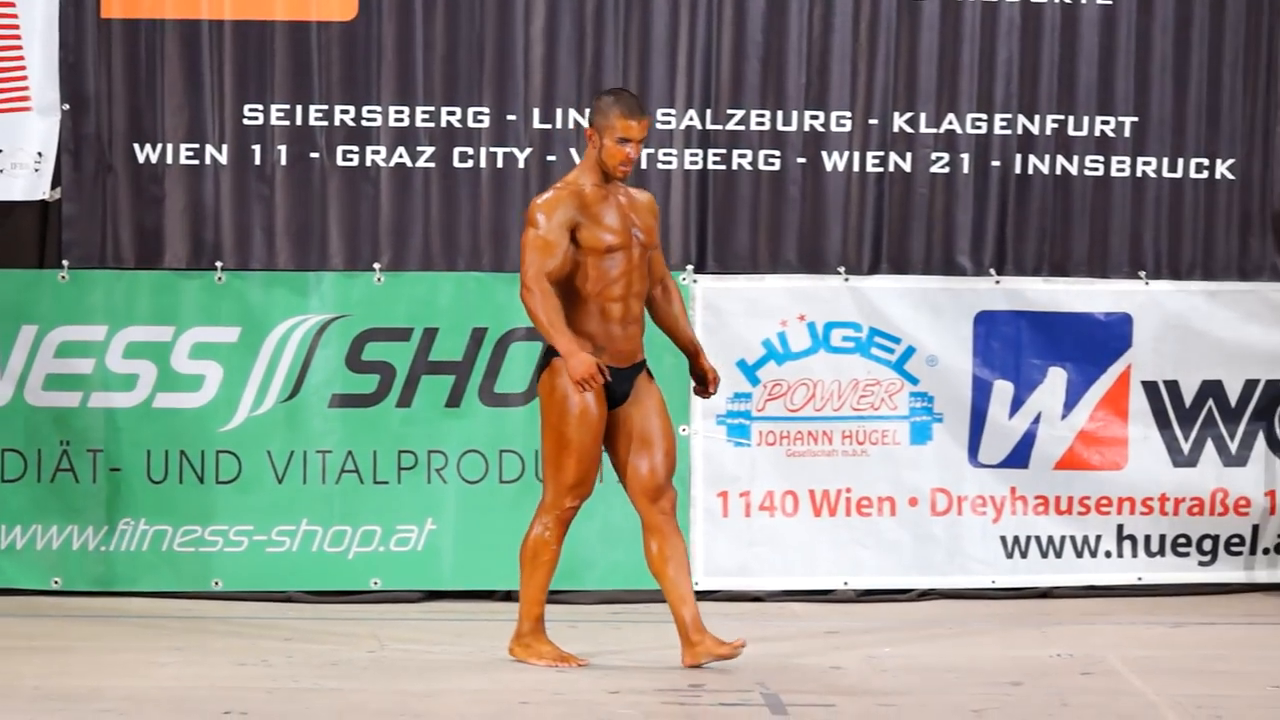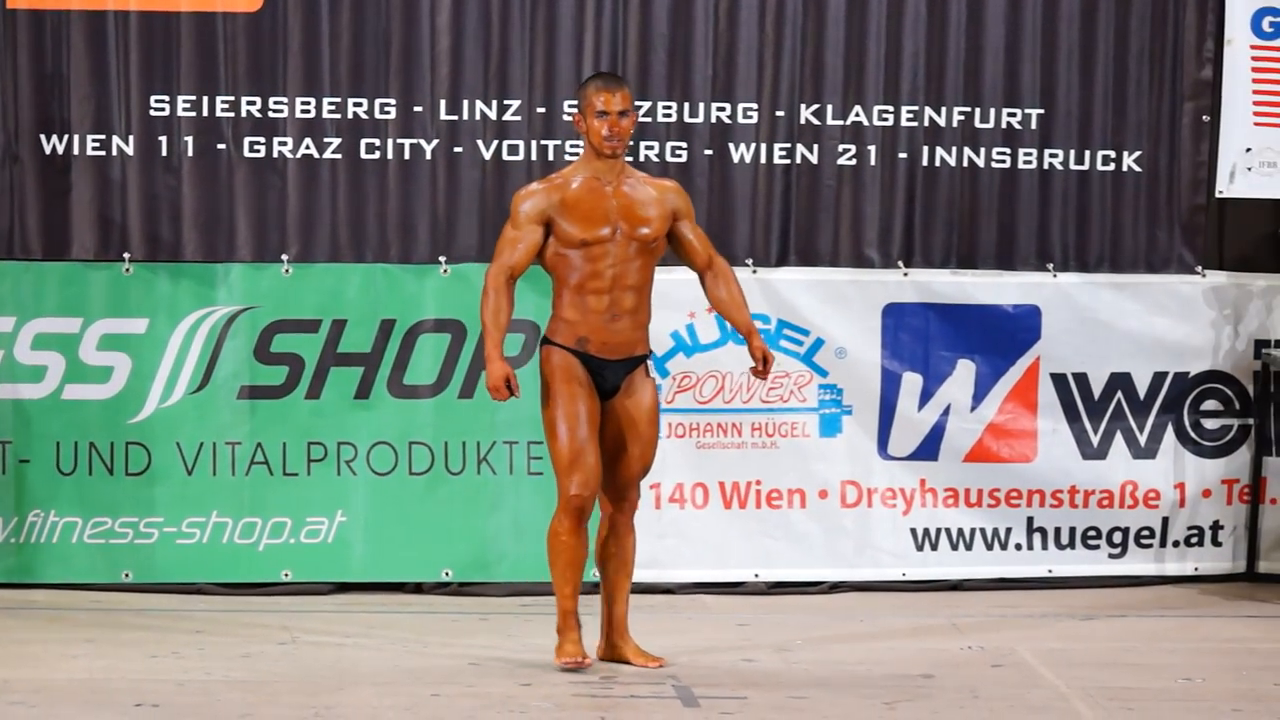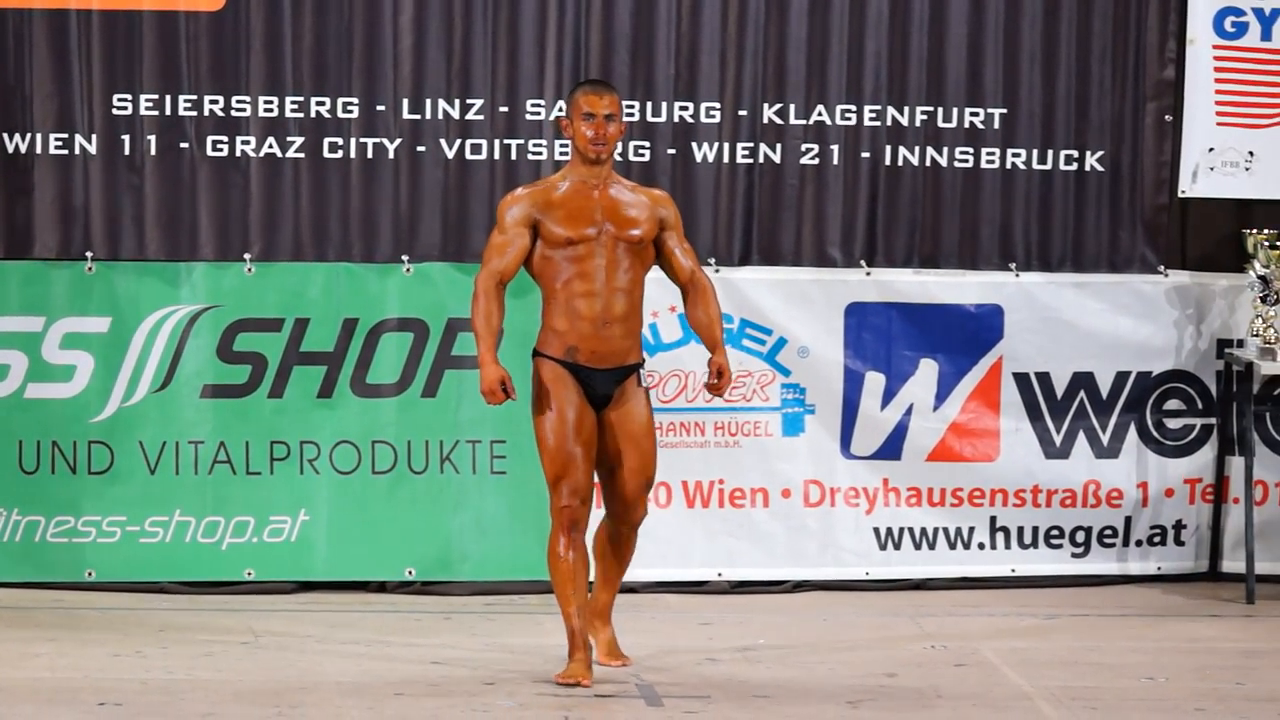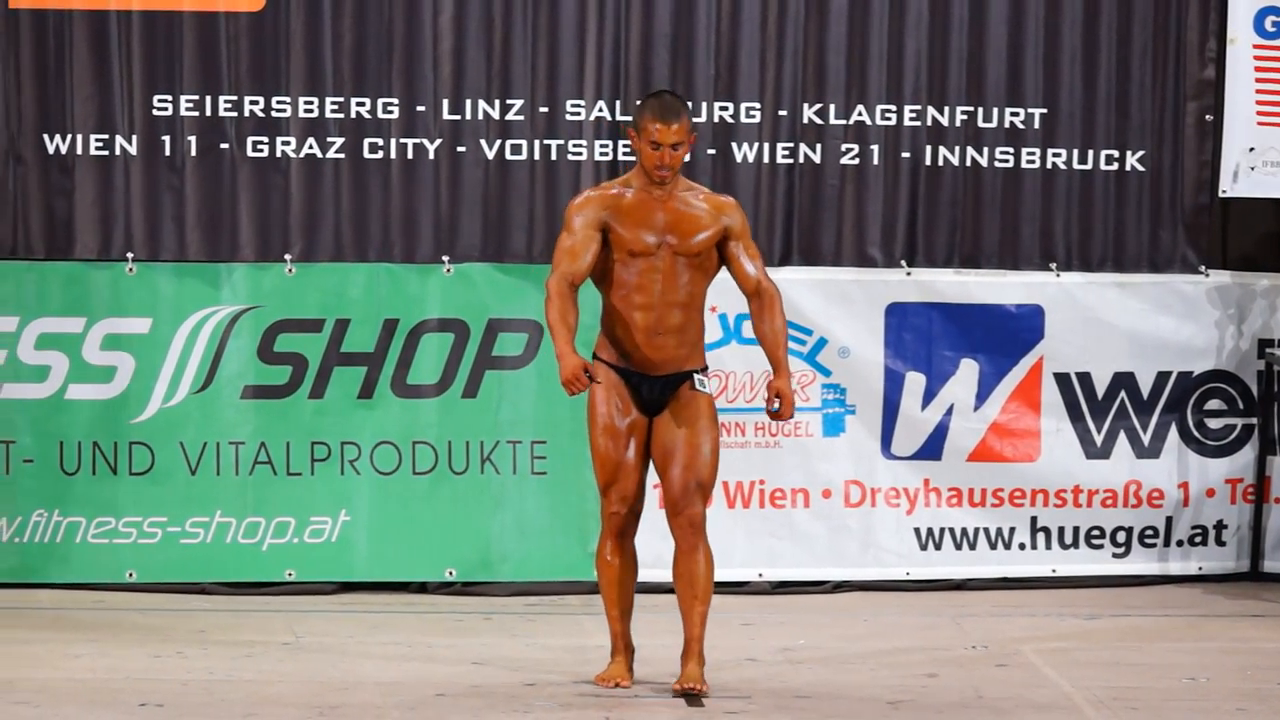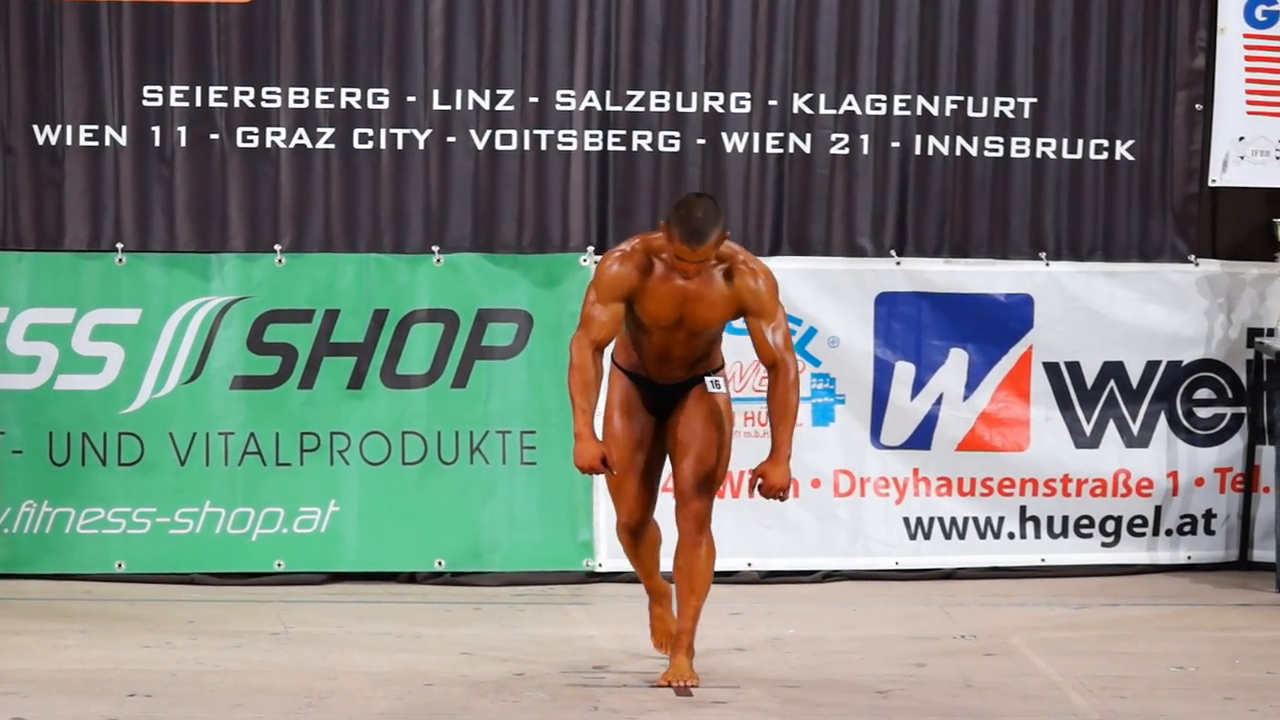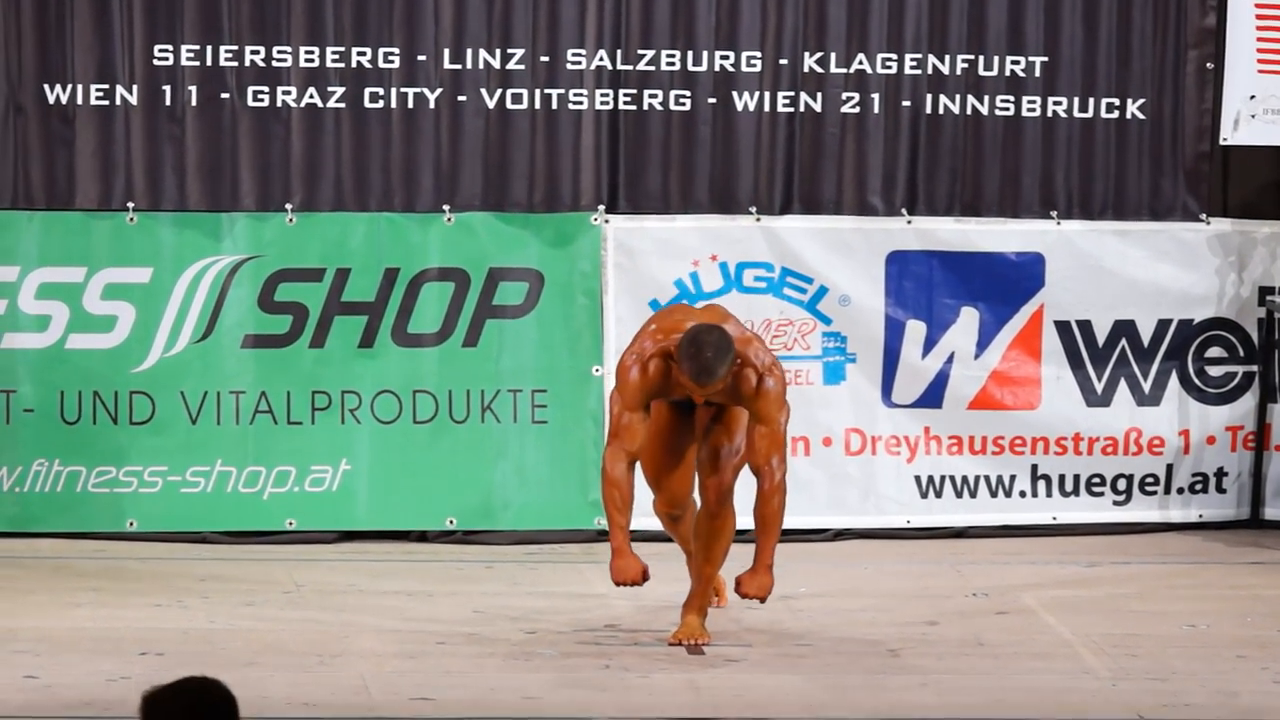
dt=0.4s
person 1, frame 1
left shoulder: (641, 205)
right shoulder: (557, 204)
left elbow: (659, 285)
right elbow: (535, 284)
left wrist: (694, 351)
right wrist: (570, 349)
left hip: (633, 375)
right hip: (575, 374)
left knee: (659, 502)
right knee: (562, 504)
left ankle: (693, 635)
right ankle: (527, 634)
person 1, frame 2
left shoulder: (664, 196)
right shoulder: (544, 197)
left elbow: (709, 266)
right elbow: (501, 275)
left wrist: (749, 332)
right wrist: (494, 354)
left hip: (634, 368)
right hip: (570, 360)
left knee: (622, 502)
right knee: (578, 494)
left ankle: (615, 634)
right ankle: (566, 626)
person 1, frame 3
left shoulder: (653, 205)
right shoulder: (530, 203)
left elbow: (692, 280)
right elbow: (491, 281)
left wrist: (716, 347)
right wrist: (487, 357)
left hip: (626, 378)
right hip: (560, 373)
left knee: (628, 510)
right knee: (569, 509)
left ankle: (600, 617)
right ankle: (577, 649)
person 1, frame 4
left shoulder: (721, 211)
right shoulder: (596, 206)
left elbow: (760, 291)
right elbow: (562, 282)
left wrist: (780, 370)
right wrist: (565, 350)
left hip: (687, 383)
right hip: (616, 379)
left knee: (690, 519)
right knee: (618, 520)
left ankle: (692, 659)
right ankle: (620, 652)
person 1, frame 5
left shoulder: (749, 277)
right shoulder: (624, 265)
left elbow: (781, 364)
right elbow: (586, 346)
left wrist: (780, 455)
right wrist: (584, 433)
left hip: (699, 386)
right hip: (634, 383)
left knee: (694, 516)
right knee: (631, 515)
left ankle: (682, 652)
right ankle: (659, 597)
person 1, frame 6
left shoulder: (761, 374)
right shoulder: (642, 364)
left elbow: (771, 472)
right elbow: (619, 455)
left wrist: (763, 566)
right wrist: (620, 550)
left hip: (730, 396)
right hip: (664, 393)
left knee: (717, 488)
right knee: (671, 500)
left ankle: (695, 610)
right ankle: (695, 557)
